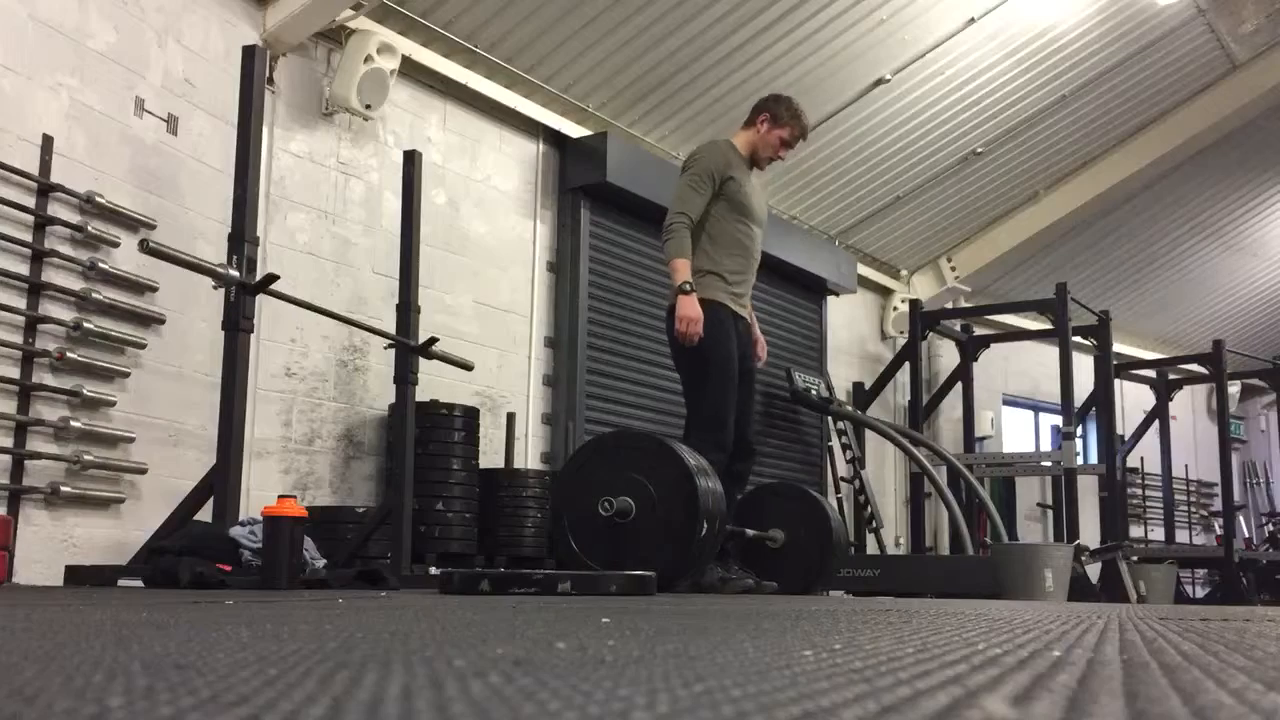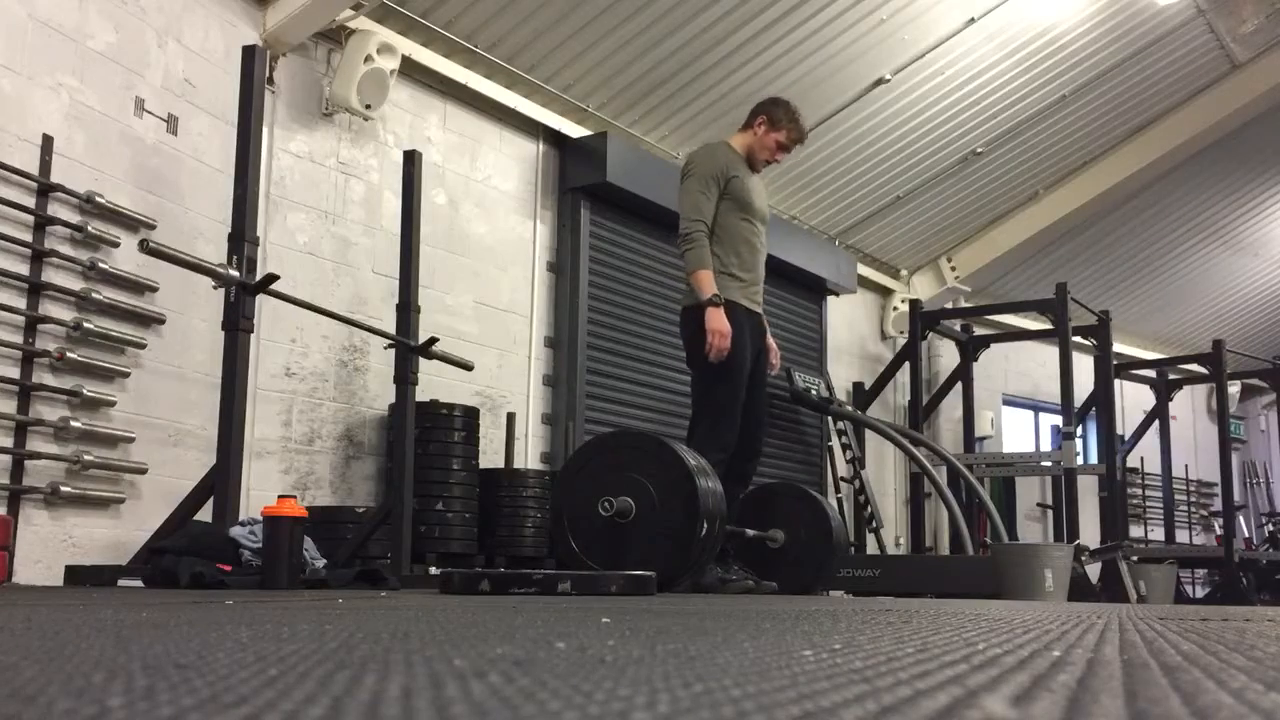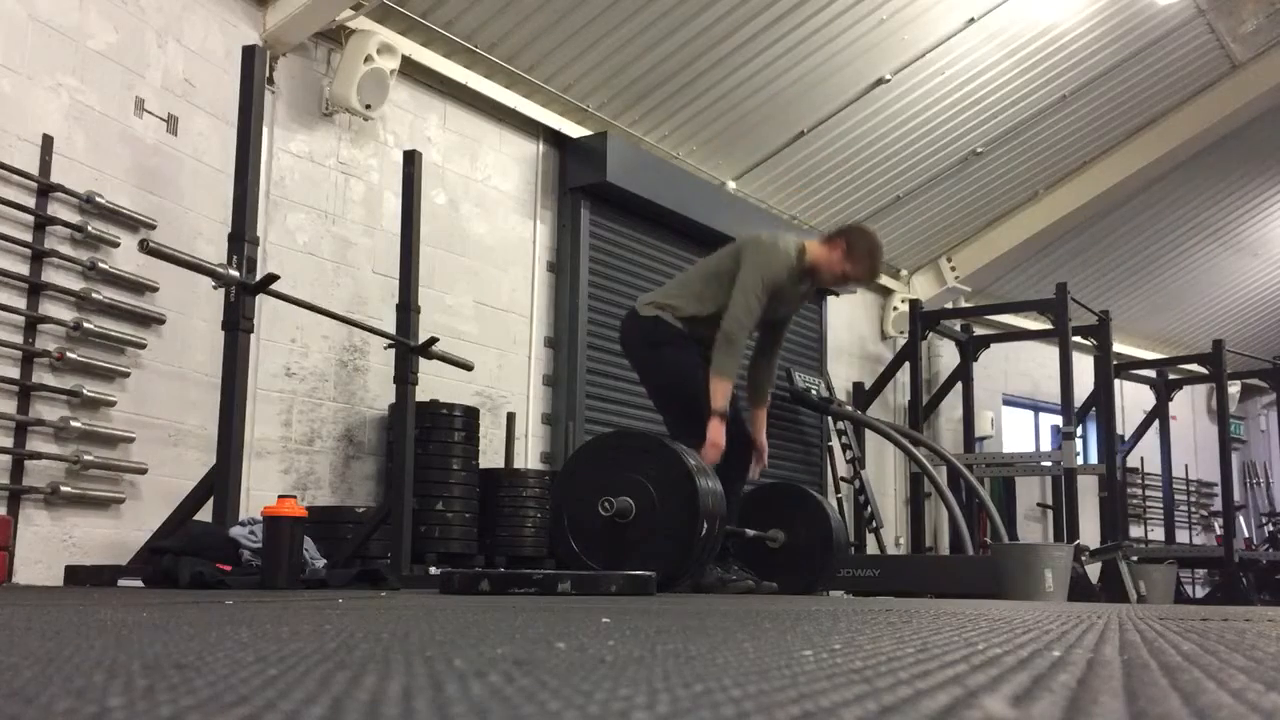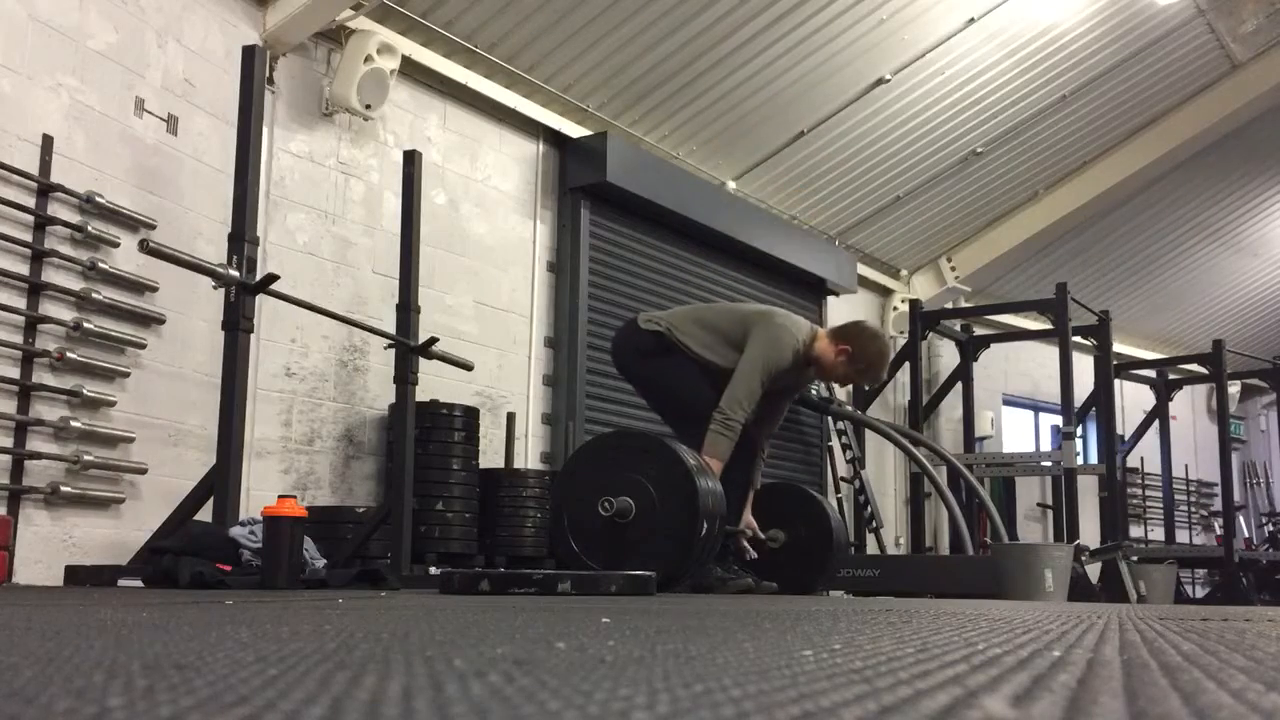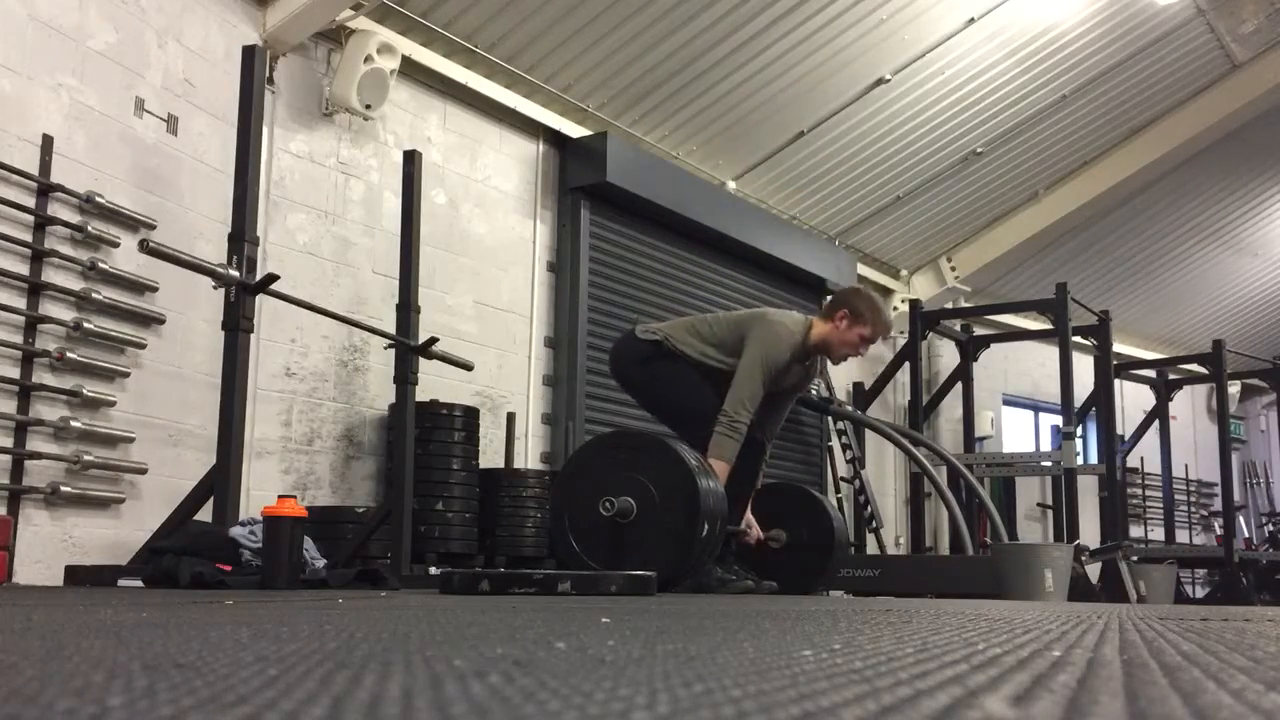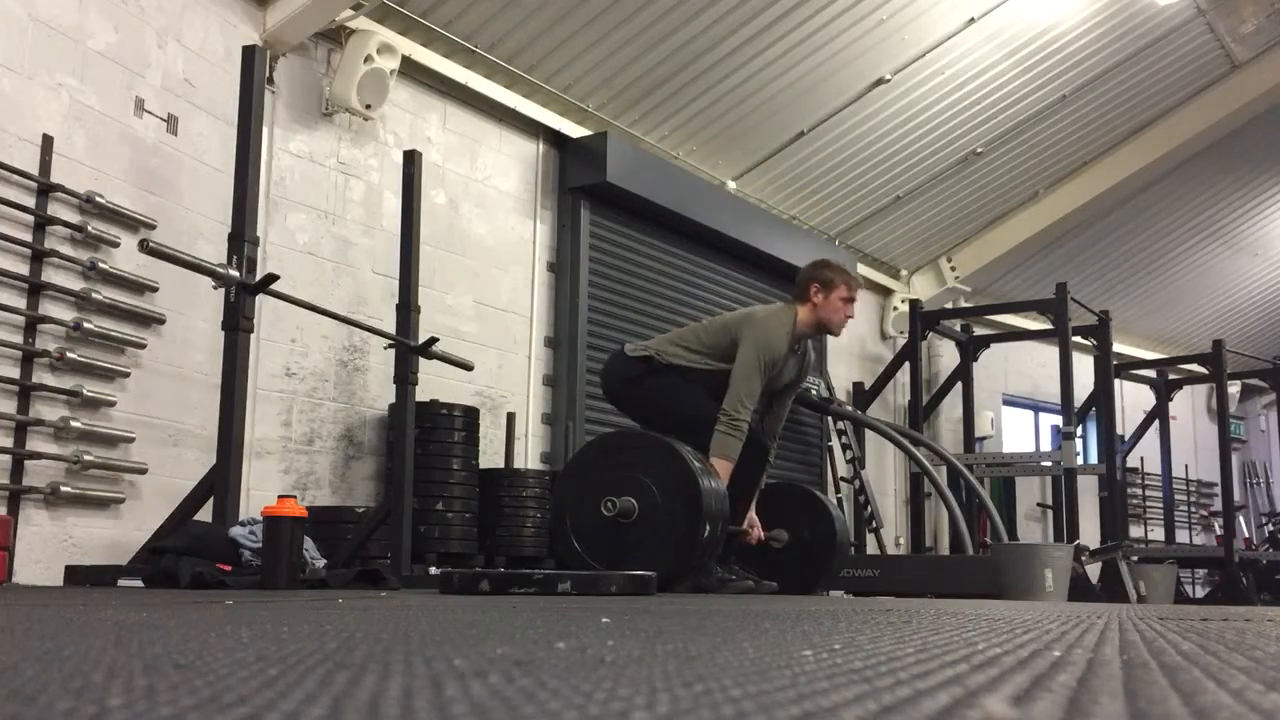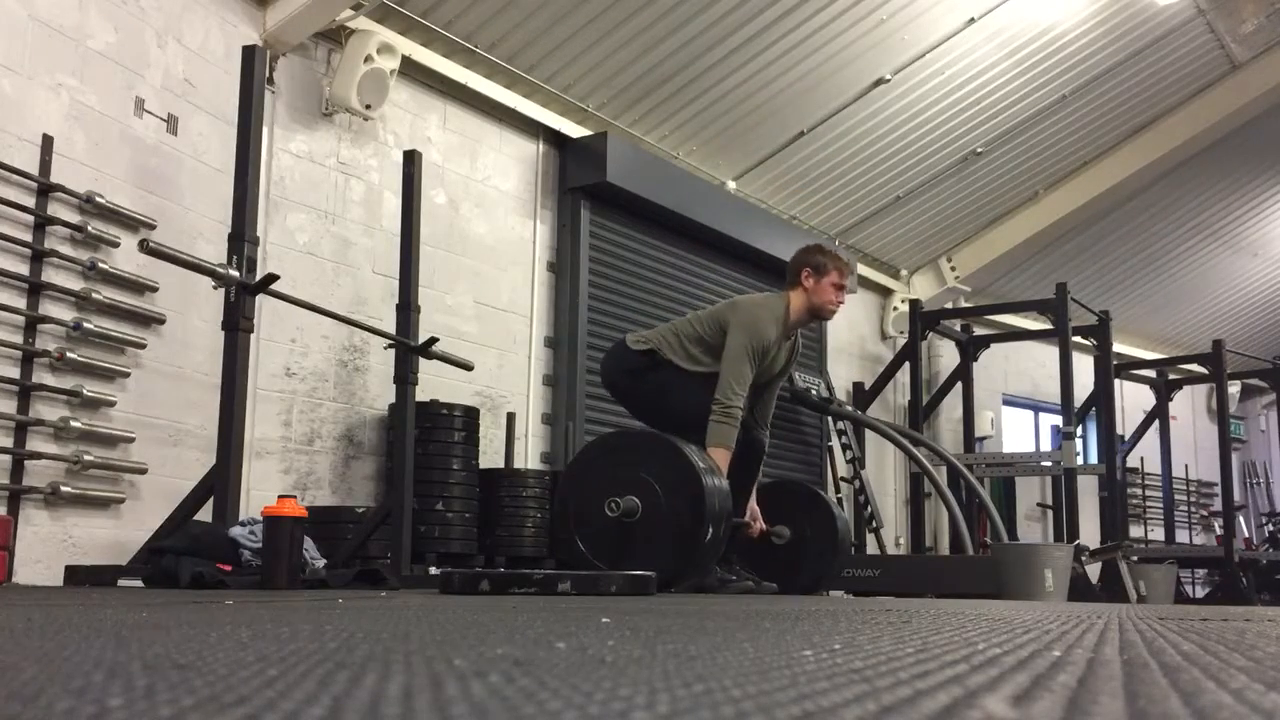
dt=0.4s
person 1, frame 1
left shoulder: (750, 184)
right shoulder: (714, 158)
right elbow: (678, 226)
left wrist: (752, 323)
right wrist: (685, 291)
left hip: (731, 321)
right hip: (703, 315)
left knee: (738, 445)
right knee: (710, 438)
left ankle: (718, 555)
person 1, frame 2
left shoulder: (752, 182)
right shoulder: (712, 159)
right elbow: (693, 237)
left wrist: (763, 330)
right wrist: (713, 305)
left hip: (746, 319)
right hip: (718, 317)
left knee: (746, 447)
right knee: (713, 441)
left ankle: (718, 556)
person 1, frame 3
left shoulder: (803, 284)
right shoulder: (774, 257)
left elbow: (766, 359)
right elbow: (731, 336)
left wrist: (758, 429)
right wrist: (718, 416)
left hip: (690, 338)
right hip: (657, 328)
left knee: (738, 447)
right knee: (702, 446)
left ankle: (716, 558)
person 1, frame 4
left shoulder: (802, 367)
right shoulder: (782, 340)
left elbow: (759, 436)
right elbow: (729, 416)
left wrist: (742, 509)
left hip: (679, 354)
right hip: (646, 344)
left knee: (741, 444)
right knee: (711, 436)
left ankle: (719, 558)
person 1, frame 5
left shoulder: (807, 365)
right shoulder: (778, 335)
left elbow: (761, 435)
right elbow: (733, 419)
left wrist: (741, 507)
left hip: (678, 363)
right hip: (644, 353)
left knee: (748, 443)
right knee: (714, 435)
left ankle: (718, 559)
person 1, frame 6
left shoulder: (801, 357)
right shoulder: (767, 329)
left elbow: (766, 435)
right elbow: (734, 418)
left wrist: (747, 508)
left hip: (671, 379)
right hip: (635, 371)
left knee: (751, 447)
right knee: (715, 438)
left ankle: (718, 560)
right ankle: (697, 564)
person 1, frame 7
left shoulder: (790, 343)
right shoulder: (758, 317)
left elbow: (758, 423)
right elbow: (727, 406)
left wrist: (748, 499)
left hip: (670, 374)
right hip: (635, 364)
left knee: (748, 446)
right knee: (720, 437)
left ankle: (718, 560)
